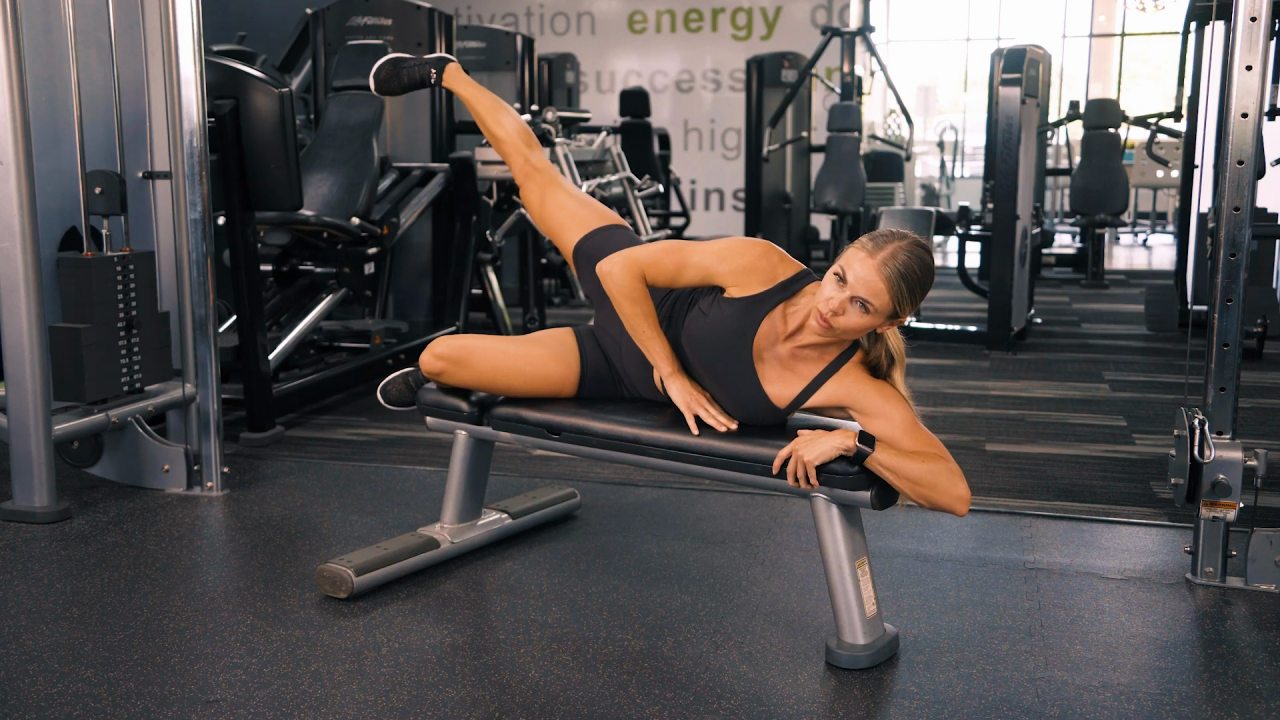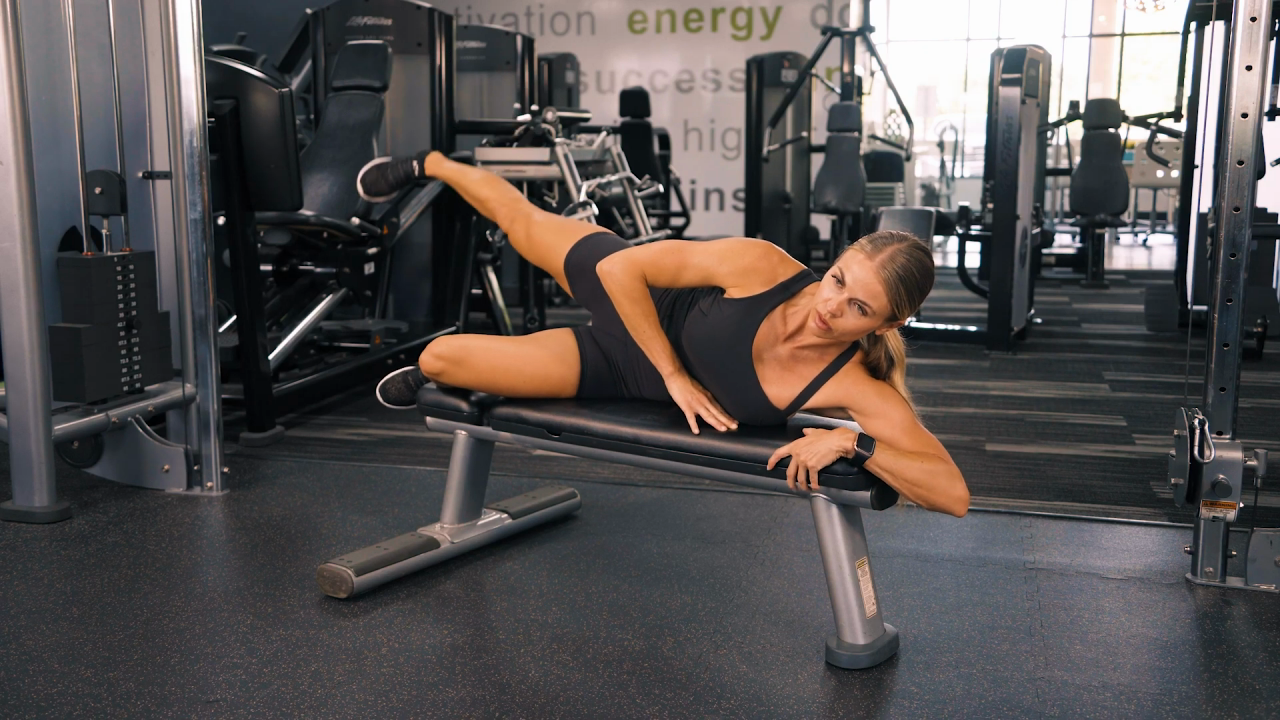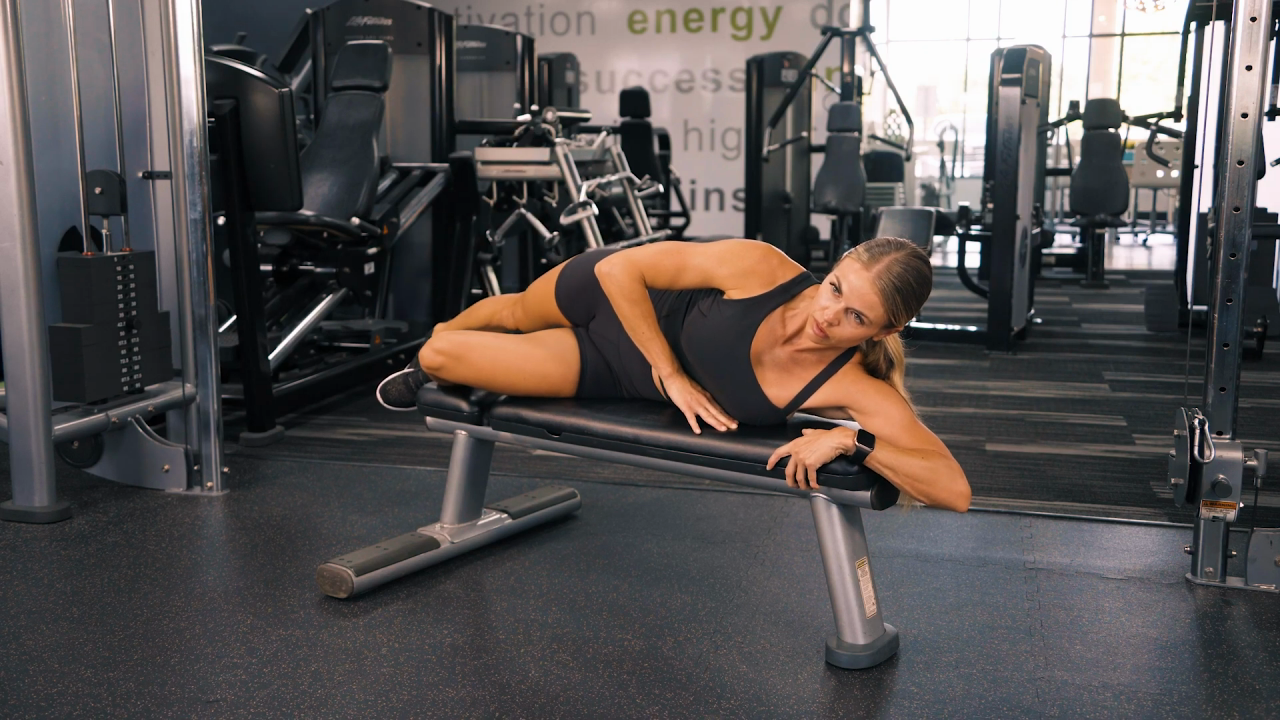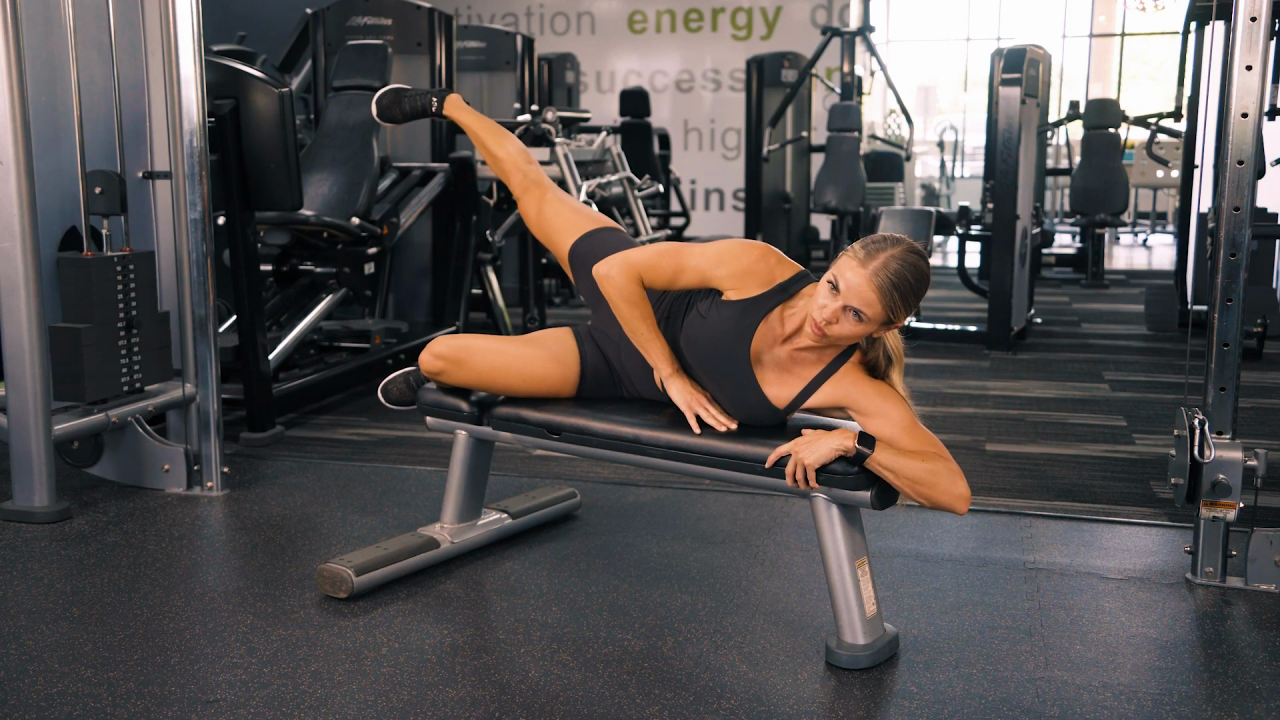
dt=1s
person 1, frame 1
left shoulder: (857, 386)
right shoulder: (759, 265)
left elbow: (955, 492)
right elbow: (619, 268)
left wrist: (854, 442)
right wrist: (673, 373)
left hip: (624, 377)
right hip: (629, 296)
left ankle: (428, 378)
person 1, frame 2
left shoulder: (857, 384)
right shoulder: (762, 266)
left elbow: (954, 492)
right elbow: (620, 267)
left wrist: (854, 441)
right wrist: (676, 374)
left hip: (624, 379)
right hip: (625, 293)
left ankle: (428, 379)
right ankle: (430, 166)
person 1, frame 3
left shoulder: (855, 387)
right shoulder: (759, 268)
left elbow: (955, 488)
right elbow: (617, 269)
left wrist: (852, 442)
right wrist: (672, 375)
left hip: (622, 379)
right hip: (613, 295)
left ankle: (429, 369)
right ankle: (445, 329)
person 1, frame 4
left shoulder: (854, 386)
right shoulder: (757, 267)
left elbow: (955, 491)
right elbow: (616, 271)
left wrist: (852, 442)
right wrist: (673, 375)
left hip: (626, 380)
right hip: (625, 294)
left ankle: (428, 377)
